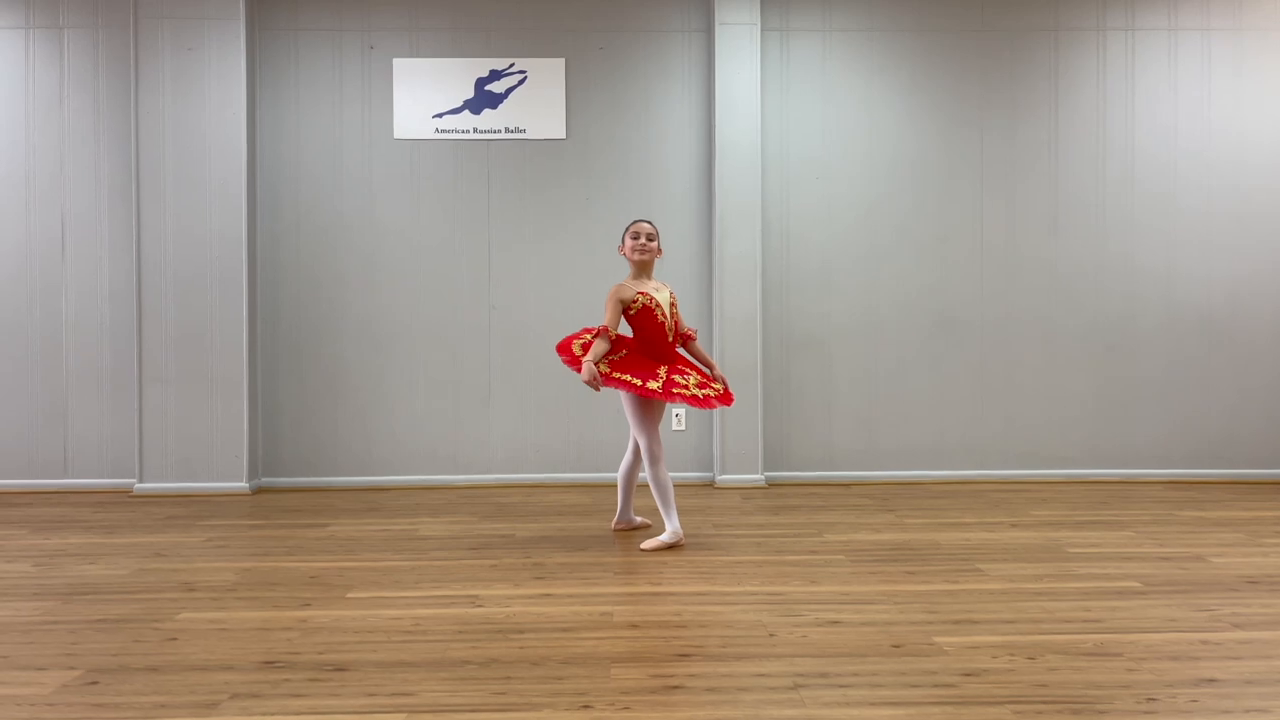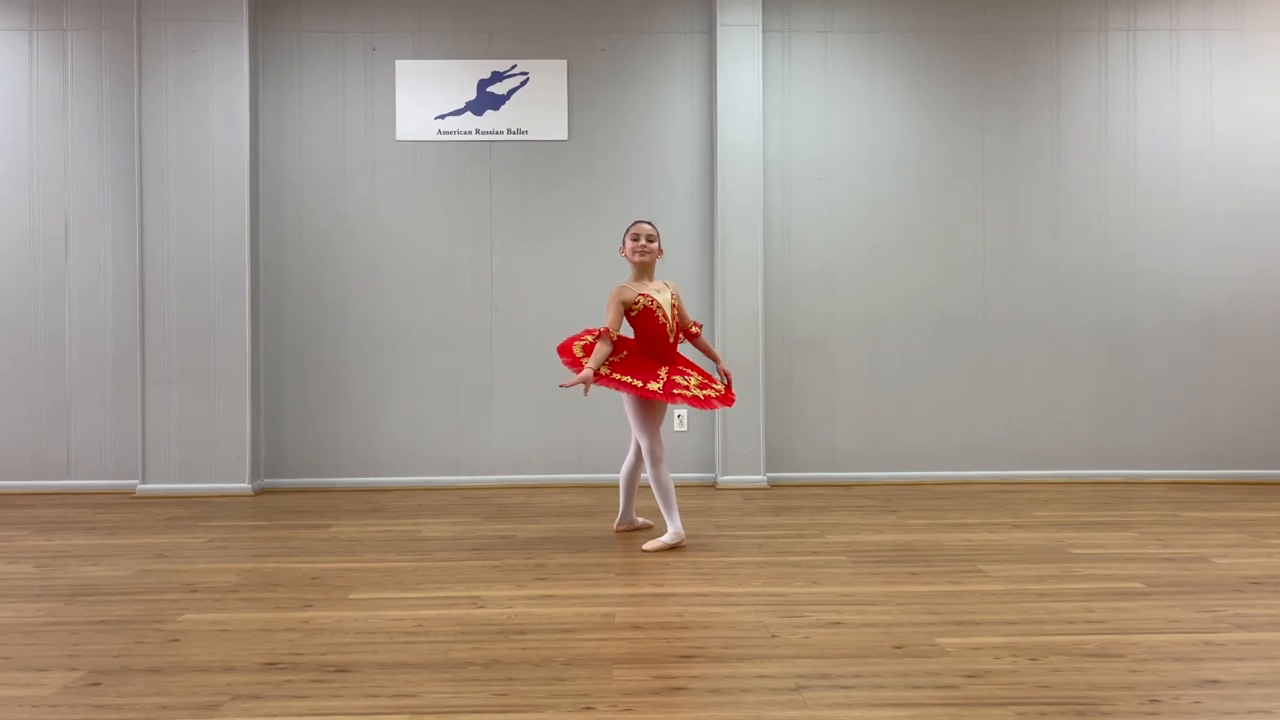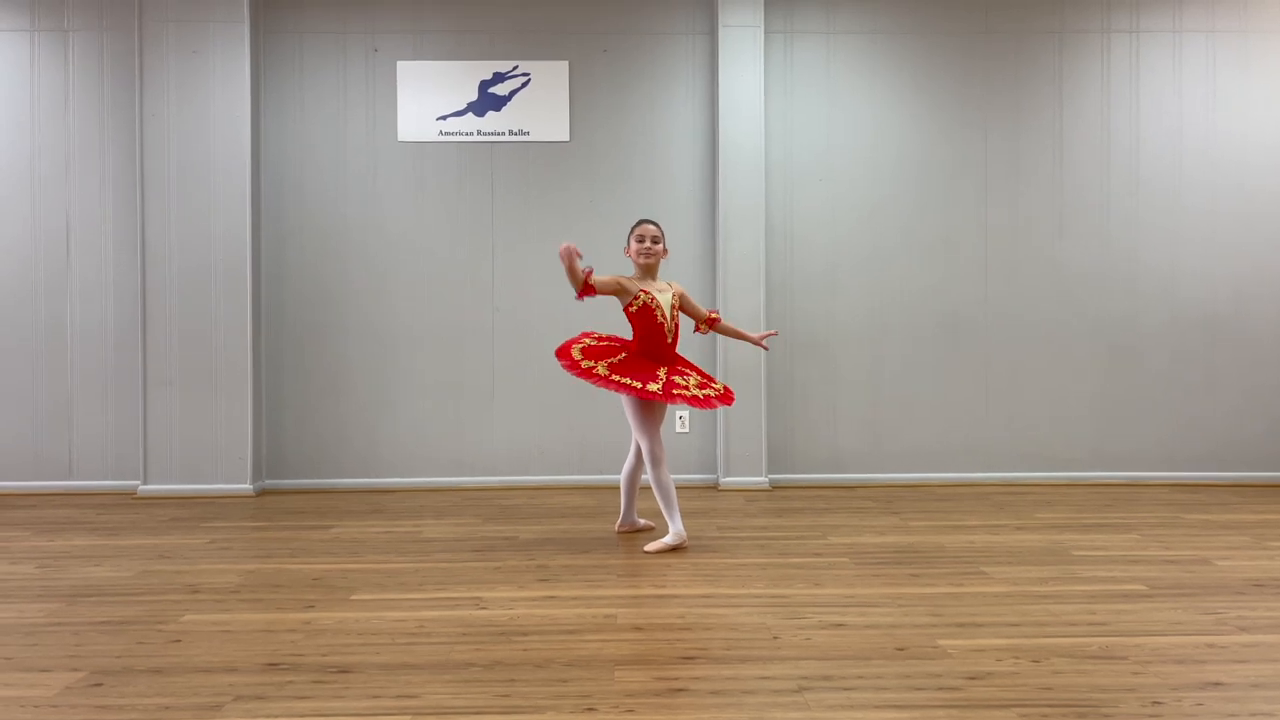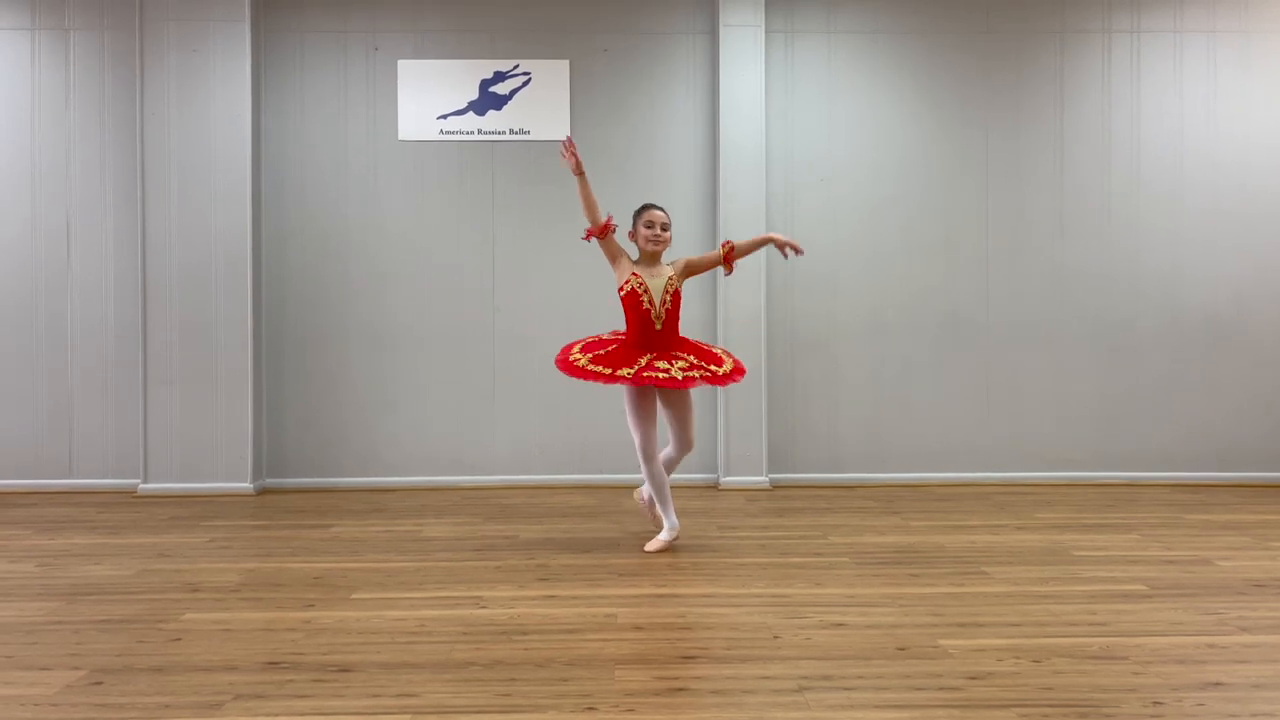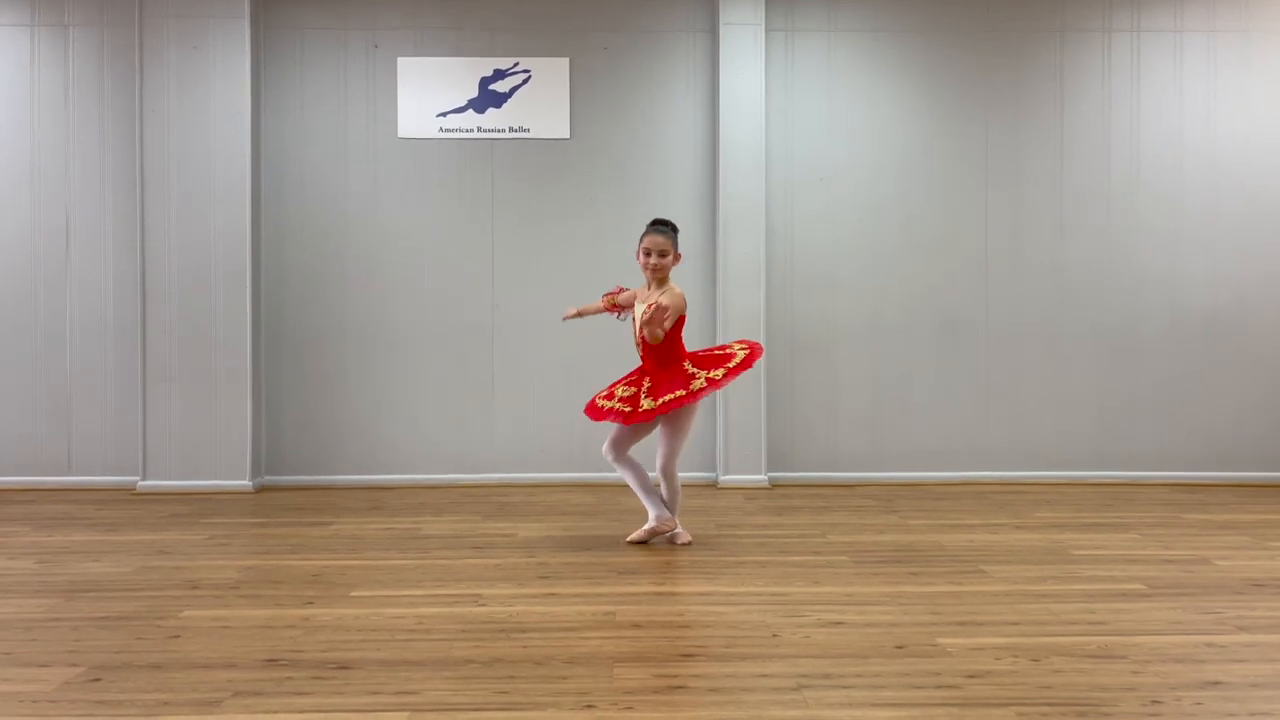
dt=0.4s
person 1, frame 1
left shoulder: (667, 290)
right shoulder: (621, 292)
left elbow: (684, 336)
right elbow: (606, 335)
left wrist: (712, 367)
right wrist: (588, 362)
left hip: (663, 372)
right hip: (635, 370)
left knee: (639, 448)
right knee: (652, 450)
left ankle: (624, 515)
right ankle: (673, 528)
person 1, frame 2
left shoulder: (670, 289)
right shoulder: (622, 294)
left elbow: (690, 330)
right elbow: (608, 338)
left wrist: (718, 360)
right wrist: (589, 369)
left hip: (663, 372)
right hip: (637, 371)
left knee: (641, 448)
right knee: (654, 451)
left ankle: (626, 516)
right ankle: (675, 529)
person 1, frame 3
left shoulder: (675, 290)
right shoulder: (624, 286)
left elbow: (708, 320)
right elbow: (582, 283)
left wrist: (749, 336)
right wrist: (569, 260)
left hip: (664, 372)
right hip: (636, 371)
left knee: (642, 450)
right knee: (654, 451)
left ankle: (627, 518)
right ankle: (677, 530)
person 1, frame 4
left shoulder: (680, 271)
right shoulder: (622, 266)
left elbow: (729, 251)
right elbow: (597, 221)
left wrist: (769, 238)
right wrist: (580, 173)
left hip: (676, 361)
right hip: (634, 362)
left knee: (683, 442)
right knee: (647, 446)
left ankle: (650, 491)
right ankle: (668, 526)
person 1, frame 5
left shoulder: (674, 297)
right shoulder: (638, 293)
left elbow: (656, 337)
right elbow: (612, 302)
left wrist: (655, 325)
right wrist: (579, 311)
left hip: (684, 382)
right hip: (652, 384)
left knee: (665, 467)
right knee: (613, 448)
left ankle: (672, 521)
right ankle: (659, 516)
